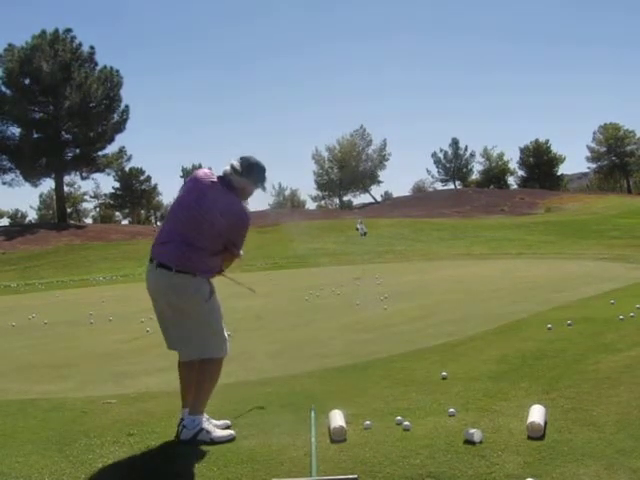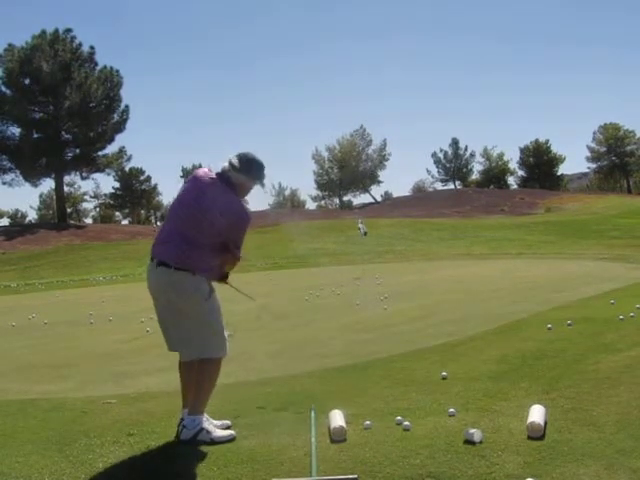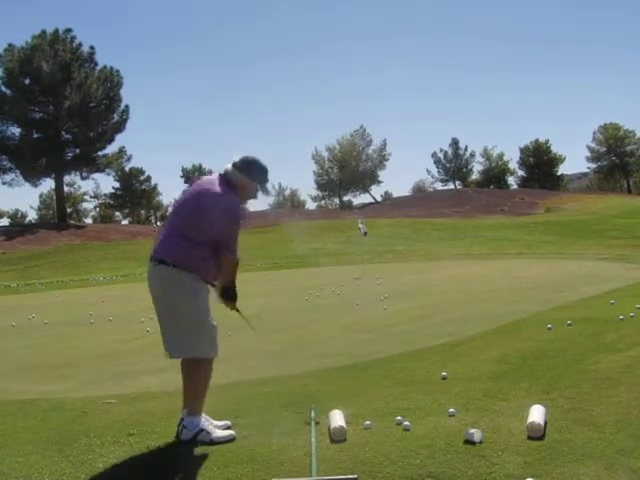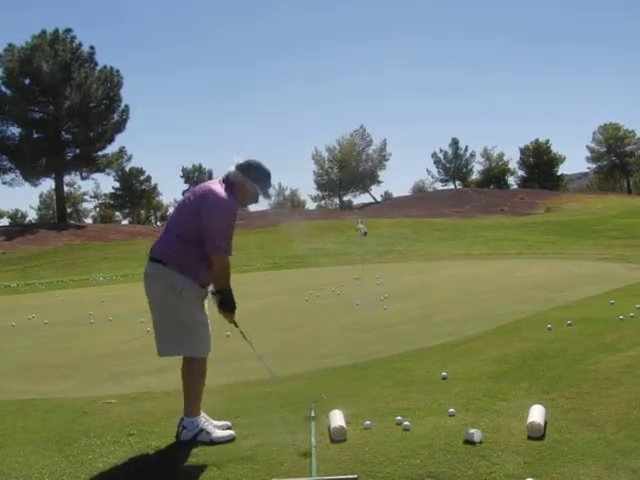
dt=0.2s
person 1, frame 1
left shoulder: (199, 178)
right shoulder: (238, 213)
right elbow: (231, 254)
right wrist: (217, 268)
left hip: (158, 273)
right hip: (186, 281)
left knee: (190, 348)
right knee: (214, 350)
left ankle: (190, 415)
right ankle: (193, 424)
person 1, frame 2
left shoulder: (199, 178)
right shoulder: (237, 212)
right elbow: (232, 255)
right wrist: (221, 273)
left hip: (159, 271)
right hip: (186, 279)
left knee: (191, 348)
right knee: (213, 350)
left ankle: (190, 415)
right ankle: (193, 424)
person 1, frame 3
left shoulder: (207, 184)
right shoulder: (229, 205)
right elbow: (228, 256)
left wrist: (218, 282)
right wrist: (229, 290)
left hip: (164, 271)
right hip: (180, 277)
left knee: (192, 348)
right knee: (203, 350)
left ankle: (191, 416)
right ankle: (192, 425)
person 1, frame 4
left shoulder: (216, 194)
right shoulder: (220, 200)
left elbow: (215, 253)
right elbow: (219, 256)
left wrist: (219, 291)
right wrist: (226, 296)
left hip: (173, 274)
right hip: (172, 277)
left knee: (196, 347)
right knee: (196, 349)
left ankle: (193, 416)
right ankle: (191, 425)
